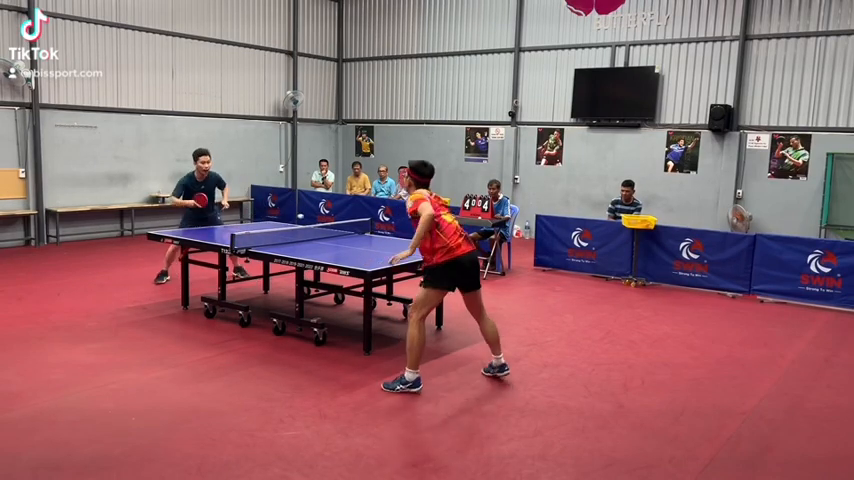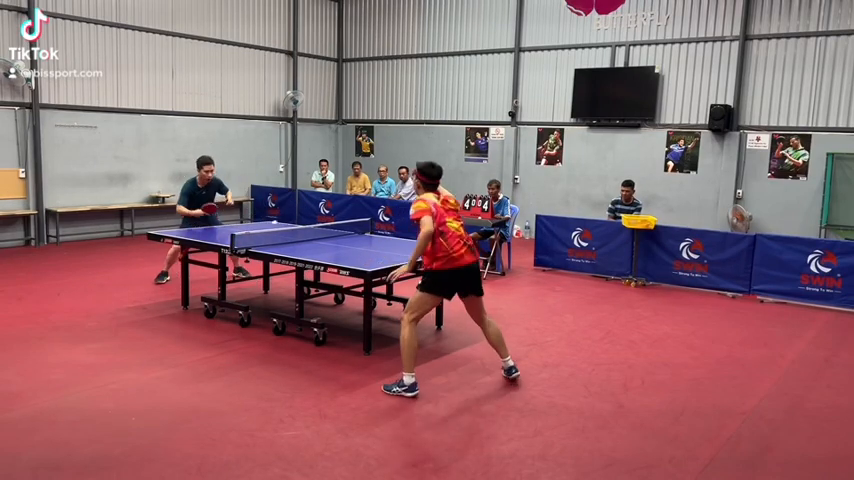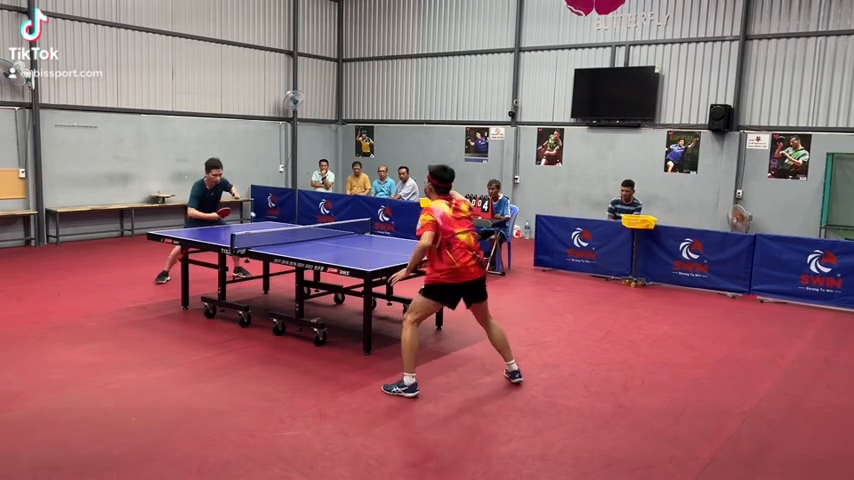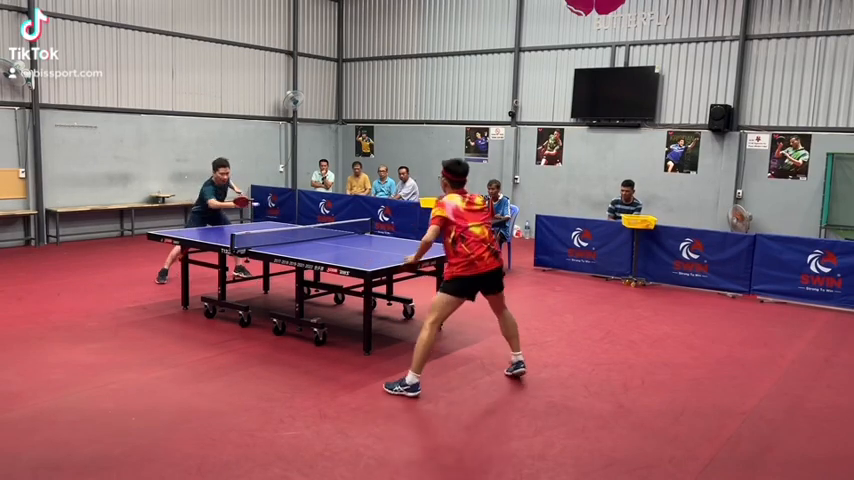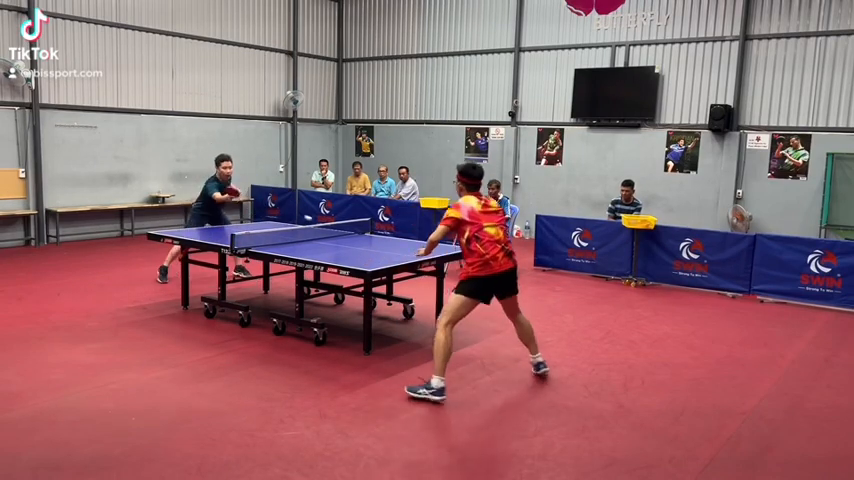
dt=0.1s
person 1, frame 1
left shoulder: (416, 197)
right shoulder: (433, 196)
left elbow: (429, 214)
left wrist: (409, 250)
left hip: (445, 261)
right hip: (468, 255)
left knee: (416, 316)
right knee: (480, 314)
left ankle: (411, 378)
right ankle: (499, 363)
person 1, frame 2
left shoulder: (421, 202)
right shoulder: (447, 198)
left elbow: (427, 230)
left wrist: (409, 266)
right wrist: (435, 185)
left hip: (443, 269)
right hip: (469, 264)
left knee: (408, 319)
right knee: (482, 319)
left ankle: (408, 382)
right ankle: (509, 365)
person 1, frame 3
left shoulder: (431, 212)
right shoulder: (463, 205)
left elbow: (425, 244)
left wrist: (407, 270)
right wrist: (448, 188)
left hip: (447, 278)
right hip: (476, 274)
left knee: (410, 320)
right knee: (487, 321)
left ankle: (408, 382)
right ankle: (513, 369)
person 1, frame 4
left shoulder: (445, 204)
right shoulder: (480, 201)
left elbow: (428, 239)
left wrist: (415, 258)
left hip: (464, 271)
right hip: (492, 266)
left knee: (431, 321)
right knee: (501, 310)
left ankle: (412, 381)
right ankle: (517, 361)
person 1, frame 5
left shoulder: (460, 206)
right shoulder: (494, 205)
left elbow: (436, 237)
left wrist: (426, 251)
left hip: (480, 273)
right hip: (506, 268)
left knee: (445, 322)
right knee: (515, 314)
left ankle: (436, 385)
right ankle: (538, 362)
person 2, frame 1
left shoulder: (214, 177)
right shoulder: (186, 180)
left elbow: (225, 187)
right elbow: (174, 200)
left wrist: (225, 200)
right wrist: (188, 202)
left hip: (210, 215)
right hip: (191, 216)
right knee: (176, 244)
left ankle: (237, 268)
right ankle: (164, 272)
person 2, frame 2
left shoulder: (216, 182)
right shoulder: (188, 186)
left elbow: (226, 192)
right elbow: (178, 209)
left wrist: (229, 198)
right wrist: (194, 212)
left hip: (209, 217)
right hip: (191, 219)
right knee: (178, 246)
left ankle: (237, 268)
right ankle: (165, 272)
person 2, frame 3
left shoulder: (221, 182)
right shoulder: (197, 188)
left elbow: (231, 187)
right elbow: (191, 212)
left wrist: (235, 193)
right wrist: (209, 216)
left hip: (214, 217)
right hip: (195, 219)
right knee: (181, 247)
left ankle: (237, 268)
right ankle: (165, 272)
person 2, frame 4
left shoulder: (225, 180)
right shoulder: (208, 188)
right elbow: (212, 204)
left wrist: (235, 189)
right wrist: (229, 204)
left hip: (216, 214)
right hip: (199, 215)
left ankle: (238, 267)
right ankle: (164, 271)
person 2, frame 5
left shoulder: (227, 176)
right shoulder: (212, 184)
right elbow: (218, 198)
left wrist: (234, 189)
right wrist: (227, 197)
left hip: (216, 212)
right hip: (200, 213)
left ankle: (238, 267)
right ankle: (164, 268)
